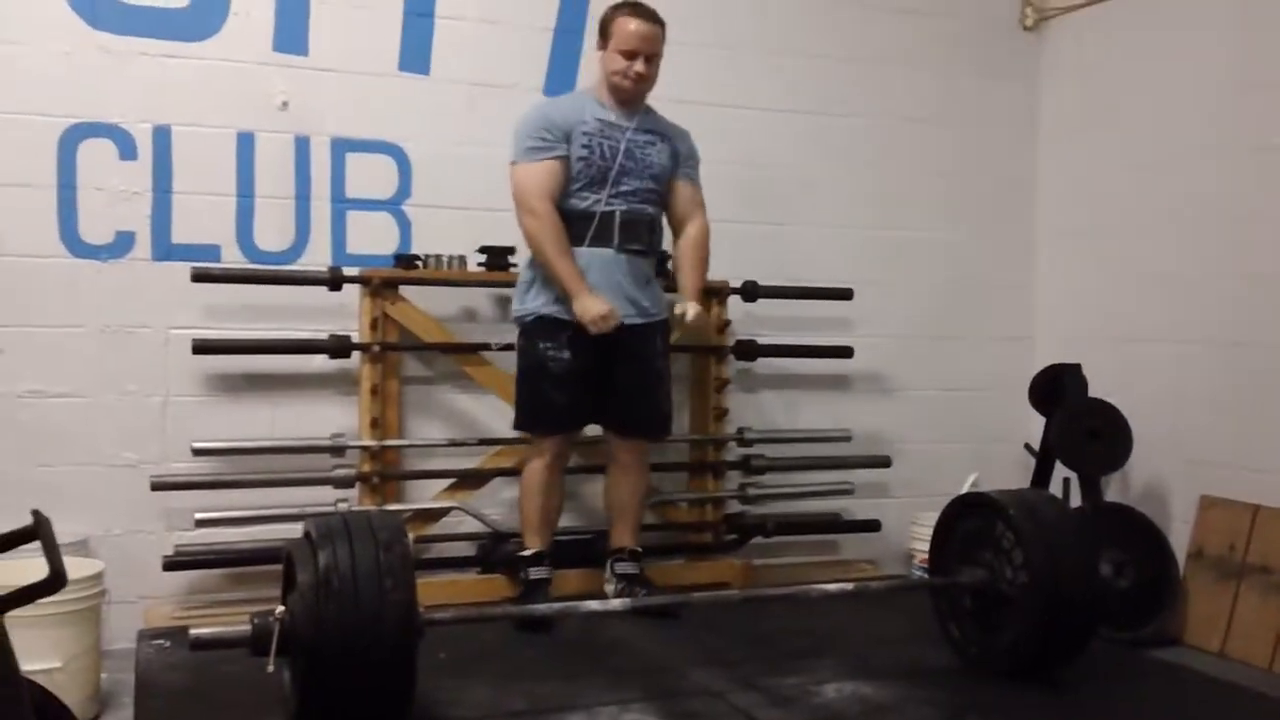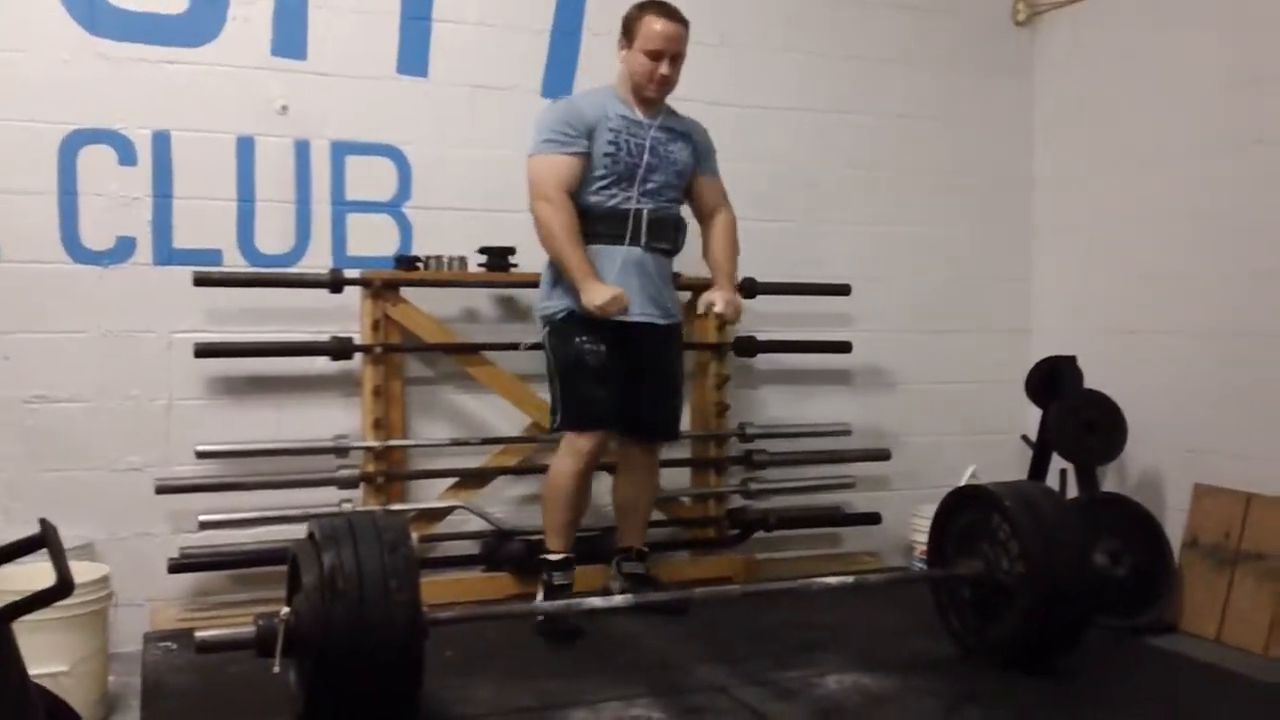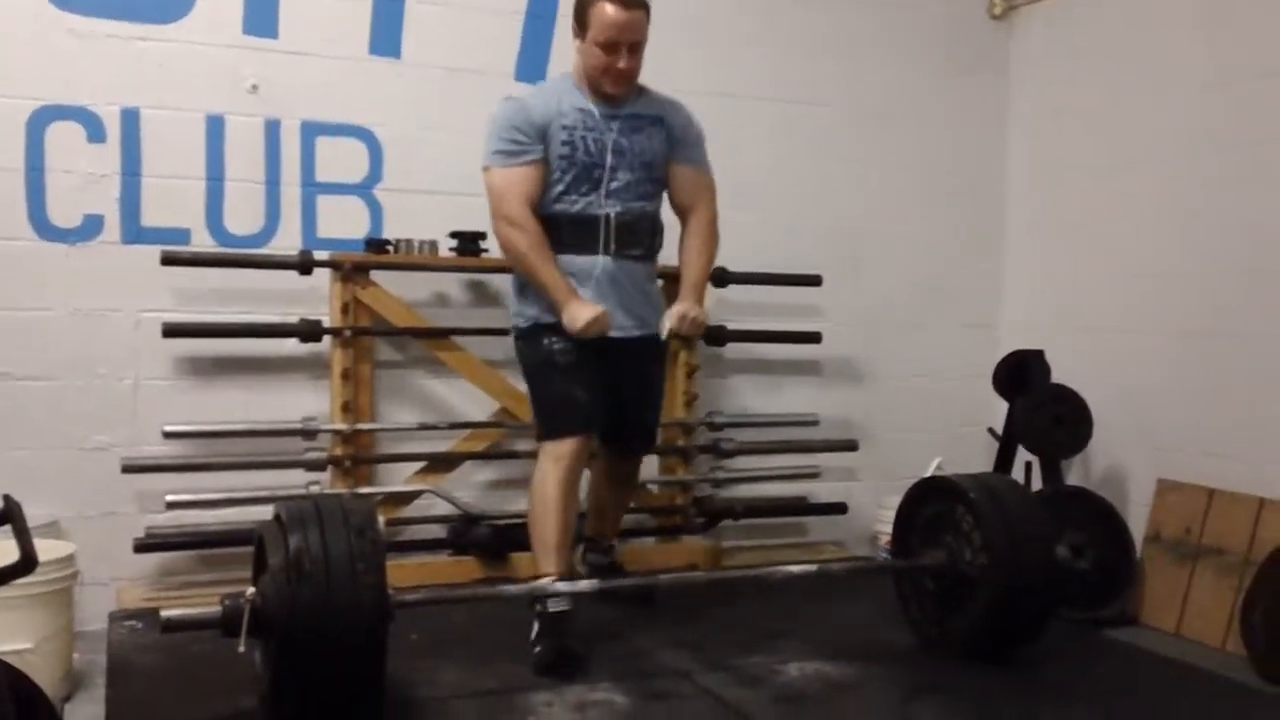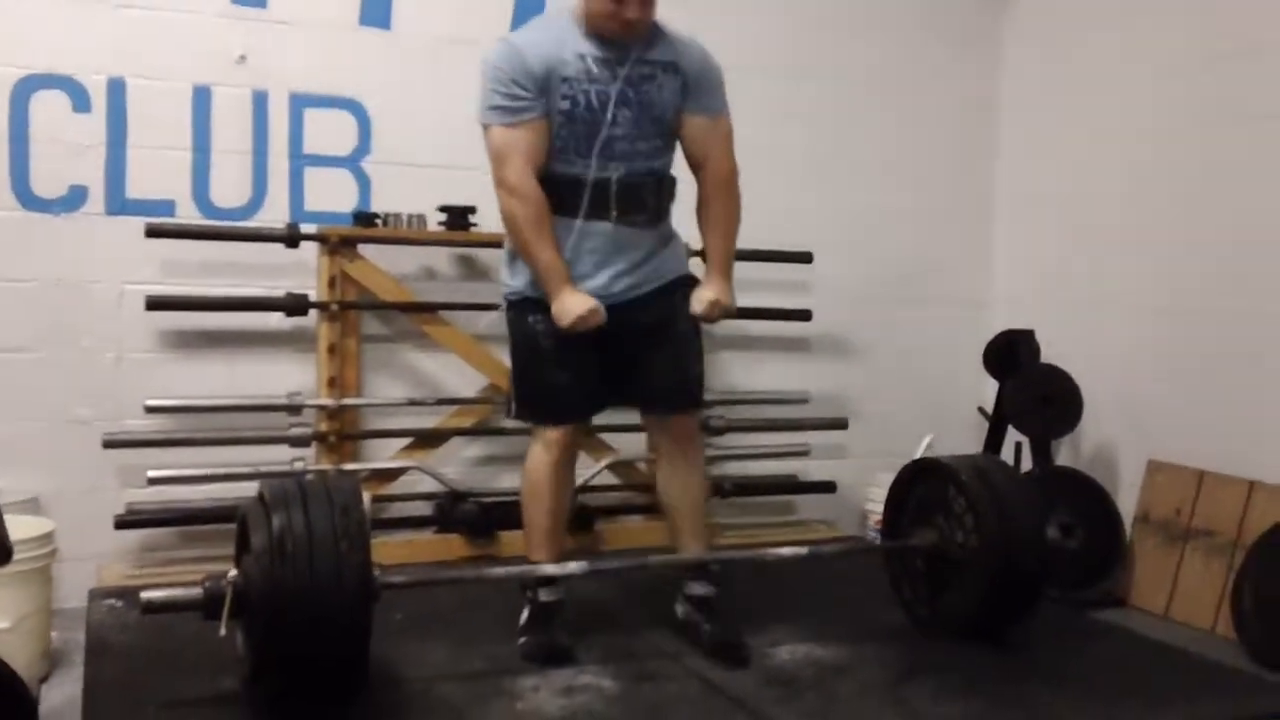
dt=0.4s
person 1, frame 1
left shoulder: (673, 140)
right shoulder: (553, 118)
left elbow: (690, 223)
right elbow: (535, 211)
left wrist: (691, 296)
right wrist: (581, 297)
left hip: (641, 314)
right hip: (558, 311)
left knee: (632, 445)
right knee: (550, 444)
left ankle: (624, 568)
right ankle: (533, 575)
person 1, frame 2
left shoulder: (691, 134)
right shoulder: (574, 114)
left elbow: (717, 215)
right elbow: (549, 202)
left wrist: (724, 286)
right wrist: (591, 287)
left hip: (658, 313)
right hip: (587, 311)
left knee: (643, 444)
right knee: (585, 437)
left ankle: (630, 569)
right ankle: (555, 577)
person 1, frame 3
left shoulder: (671, 119)
right shoulder: (530, 111)
left elbow: (699, 212)
right elbow: (512, 216)
left wrist: (690, 296)
right wrist: (570, 304)
left hip: (639, 317)
right hip: (557, 312)
left knee: (624, 451)
right knee: (568, 444)
left ankle: (596, 554)
right ankle: (552, 607)
person 1, frame 4
left shoulder: (688, 62)
right shoulder: (525, 56)
left elbow: (715, 169)
right elbow: (516, 180)
left wrist: (717, 274)
right wrist: (561, 289)
left hip: (656, 278)
right hip: (555, 285)
left knee: (679, 426)
right knee: (557, 434)
left ankle: (697, 587)
right ankle: (543, 598)
